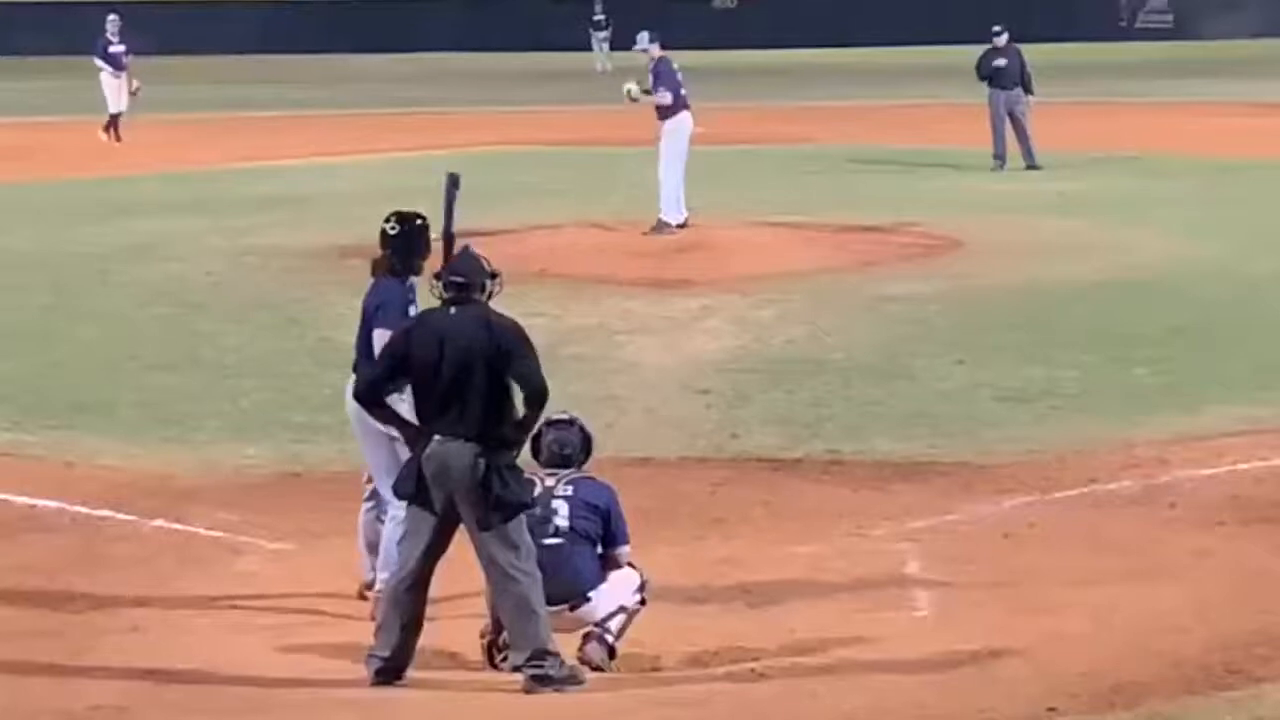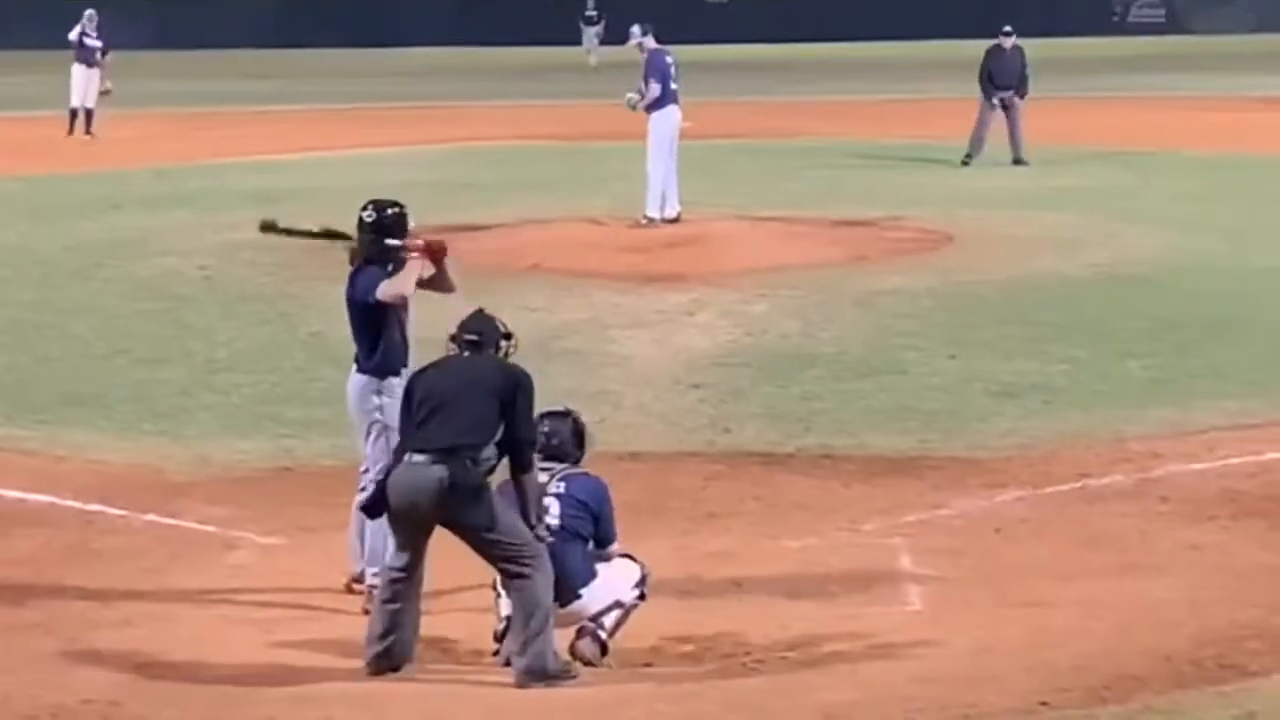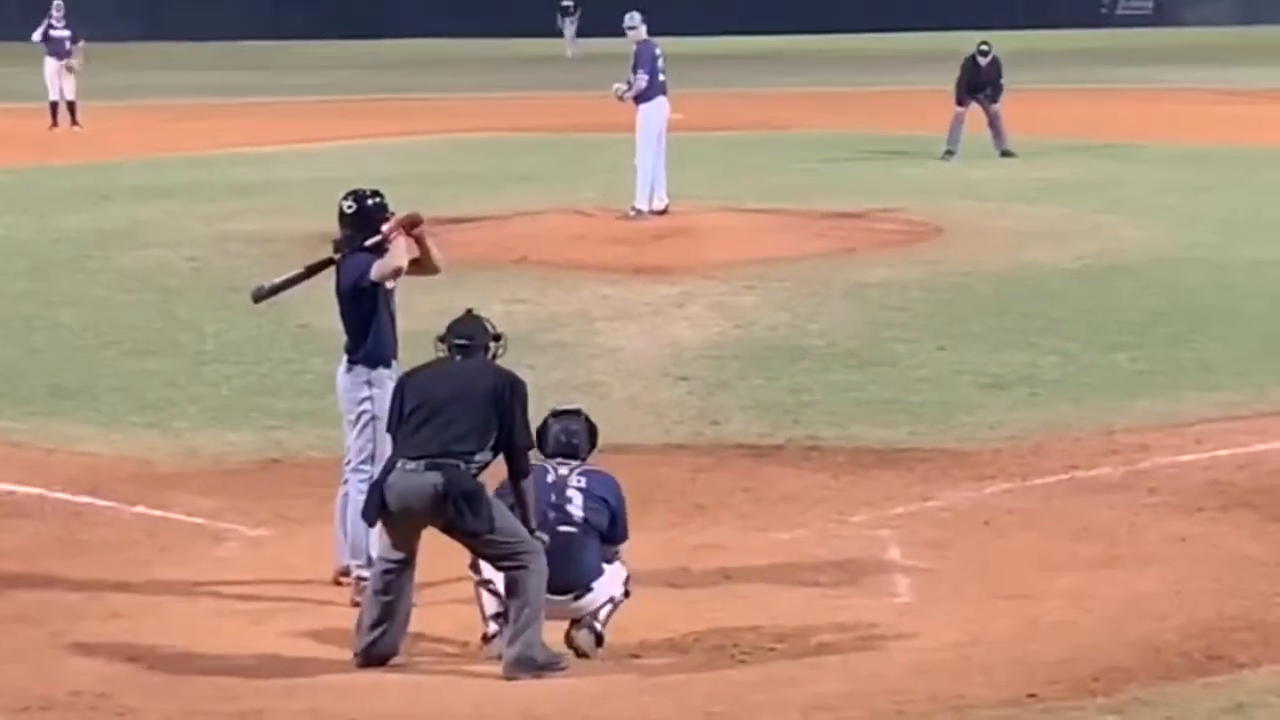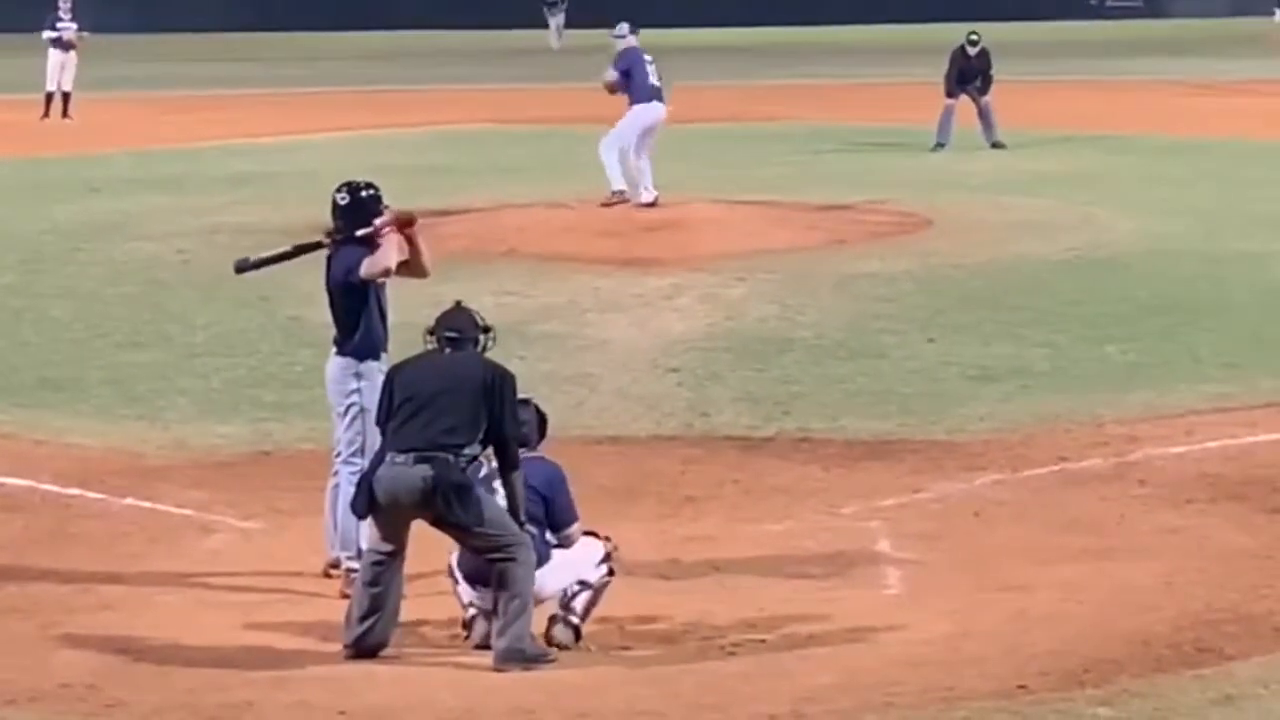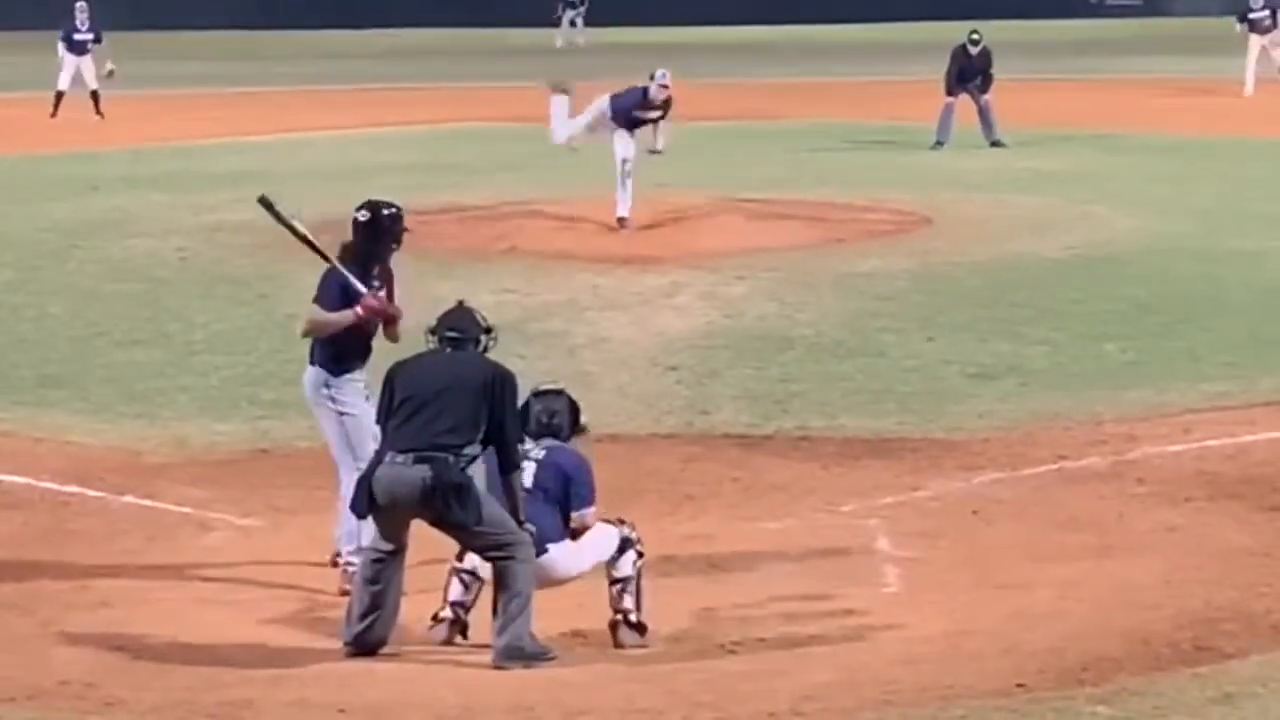
dt=1s
person 1, frame 1
left shoulder: (399, 286)
right shoulder: (392, 292)
right elbow: (386, 349)
left knee: (380, 490)
right knee: (405, 496)
left ankle: (373, 578)
right ankle: (386, 592)
person 1, frame 2
left shoulder: (389, 267)
right shoulder: (366, 276)
left elbow: (445, 287)
right elbow: (399, 292)
left wrist: (435, 259)
right wrist: (416, 262)
left hip: (384, 382)
right hip: (378, 386)
left knee: (375, 477)
left ankle: (362, 569)
right ankle: (378, 587)
person 1, frame 3
left shoulder: (373, 259)
right shoulder: (356, 263)
left elbow: (432, 267)
right elbow: (396, 267)
left wrist: (416, 235)
right wrist: (398, 238)
left hip: (372, 373)
right hip: (367, 376)
left knee: (357, 470)
right knee: (370, 474)
left ankle: (349, 561)
right ankle: (364, 577)
person 1, frame 4
left shoulder: (362, 252)
right shoulder: (348, 256)
left elbow: (421, 270)
right elbow: (384, 267)
left wrist: (408, 235)
right wrist: (390, 238)
left hip: (357, 366)
right hip: (358, 369)
left knee: (347, 463)
right knee: (364, 468)
left ankle: (338, 554)
right ankle: (354, 570)
person 1, frame 5
left shoulder: (382, 273)
right shoulder: (341, 275)
left elbow: (392, 336)
right elbow: (310, 325)
left wrist: (390, 318)
right wrist: (359, 312)
left hip: (352, 377)
right hip: (331, 380)
left knee: (363, 461)
right knee: (364, 470)
left ankle: (344, 547)
right ankle: (353, 569)
person 2, frame 1
left shoulder: (415, 330)
right shoulder: (499, 329)
left elbow: (367, 391)
right elbow: (535, 390)
left wrist: (411, 430)
right wrist: (522, 431)
left hip: (431, 458)
right hip: (481, 461)
left knee: (411, 563)
right knee: (513, 566)
left ankle: (385, 662)
right ankle: (541, 667)
person 2, frame 2
left shoulder: (424, 374)
right shoulder: (512, 377)
right elbow: (521, 459)
left wrist: (417, 486)
right wrist: (533, 521)
left hip: (403, 478)
right hip: (454, 479)
left knee: (403, 562)
right knee: (529, 561)
left ankle: (384, 654)
right ankle: (536, 663)
person 2, frame 3
left shoulder: (412, 378)
right shoulder: (505, 382)
right elbow: (518, 462)
left wrist: (410, 485)
right wrist: (530, 525)
left hip: (399, 481)
right hip: (450, 484)
left knee: (394, 556)
right knee: (527, 556)
left ankle: (373, 647)
right ankle: (525, 656)
person 2, frame 4
left shoulder: (401, 371)
right shoulder: (494, 375)
right elbow: (507, 454)
right wrist: (519, 517)
left hip: (388, 475)
right hip: (439, 477)
left knee: (384, 548)
right knee: (516, 549)
left ankle: (363, 639)
right ankle: (514, 647)
person 2, frame 5
left shoulder: (402, 370)
right shoulder: (495, 375)
right elbow: (508, 454)
left wrist: (399, 478)
right wrist: (520, 517)
left hip: (387, 475)
right hip: (438, 477)
left knee: (385, 546)
right knee: (516, 547)
left ankle: (362, 637)
right ankle: (515, 645)
person 3, frame 1
right shoulder: (600, 490)
right elbow: (620, 558)
left wrist: (496, 625)
right hip: (582, 605)
right knee: (632, 579)
right ankle: (600, 640)
person 3, frame 2
left shoulder: (508, 487)
right shoulder: (591, 485)
right elbow: (609, 552)
right hip: (576, 600)
right knee: (633, 572)
left ankle: (512, 631)
right ankle: (593, 636)
person 3, frame 3
right shoulder: (606, 483)
right elbow: (613, 551)
right hip: (580, 597)
left knee: (484, 559)
right knee: (618, 573)
left ankle: (498, 632)
right ankle: (588, 627)
person 3, frame 4
left shoulder: (473, 470)
right shoulder: (545, 470)
right elbow: (570, 537)
left hip: (479, 586)
right hip: (532, 580)
left knee: (458, 563)
right knee: (601, 551)
left ankle: (479, 618)
right ankle: (567, 623)
person 3, frame 5
right shoulder: (572, 459)
right elbow: (585, 522)
right hip: (548, 562)
right knee: (623, 537)
left ankle: (447, 621)
right ankle: (627, 626)
person 4, frame 1
left shoulder: (661, 67)
right shoulder: (664, 63)
left elbow: (665, 99)
left wrist: (639, 96)
right wrist: (641, 91)
left hip: (675, 122)
right hip: (680, 119)
left knee: (667, 173)
right knee: (676, 172)
left ankle: (667, 220)
right ankle: (679, 216)
person 4, frame 2
left shoulder: (653, 58)
right shoulder: (666, 55)
left elbow: (655, 91)
left wrist: (640, 104)
right wrist: (640, 95)
left hip: (661, 114)
right hip: (672, 111)
left knee: (655, 166)
right knee: (668, 165)
left ankle: (652, 215)
right ankle: (671, 211)
person 4, frame 3
left shoulder: (642, 50)
right shoulder: (654, 47)
left elbow: (642, 83)
left wrist: (627, 95)
right wrist: (627, 86)
left hip: (649, 106)
right hip: (660, 103)
left knee: (644, 158)
right knee: (657, 157)
left ankle: (641, 206)
right ankle: (660, 202)
person 4, frame 4
left shoulder: (627, 54)
right shoulder: (647, 58)
left elbow: (610, 78)
left wrist: (611, 83)
right wrist: (622, 86)
left hip: (643, 109)
right hip: (659, 110)
left knee: (607, 147)
right knee: (638, 154)
left ankle: (619, 190)
right ankle: (648, 195)
person 4, frame 5
left shoulder: (667, 102)
right shoulder: (635, 96)
left elbow: (659, 120)
right elbow: (607, 104)
left wrist: (658, 140)
left hip: (625, 128)
right hip: (606, 113)
left knee: (626, 168)
right knee: (561, 136)
left ankle: (623, 214)
right ankle: (560, 95)
